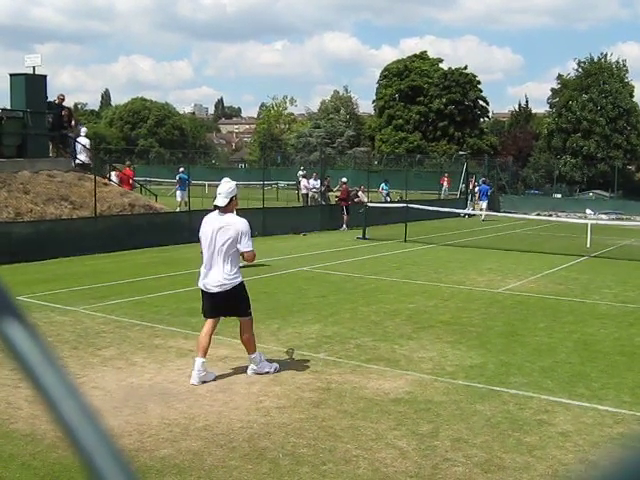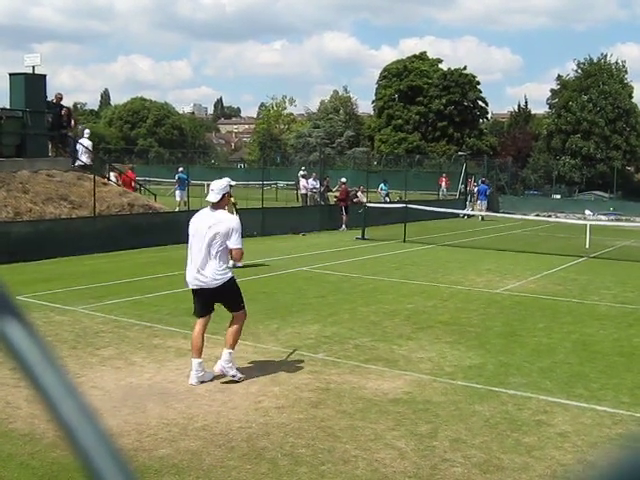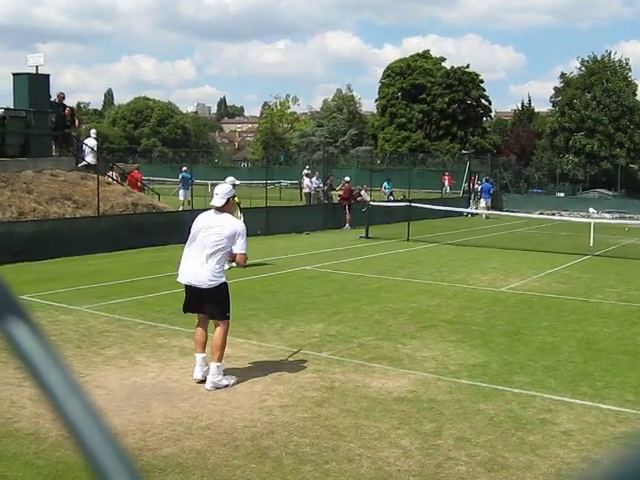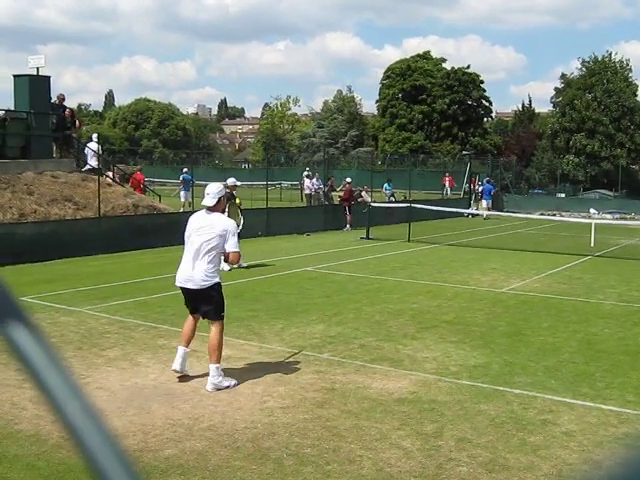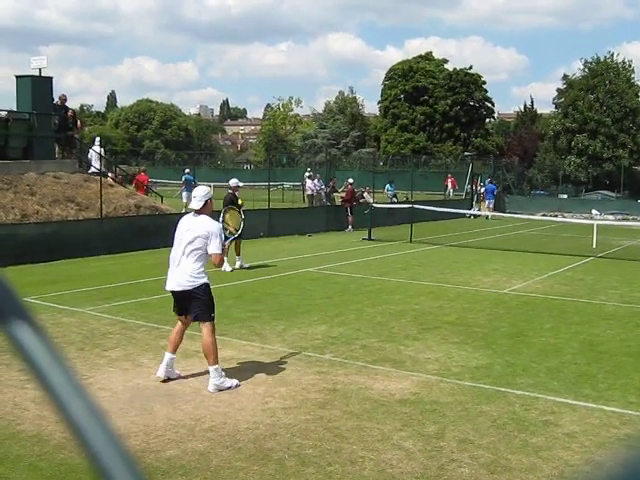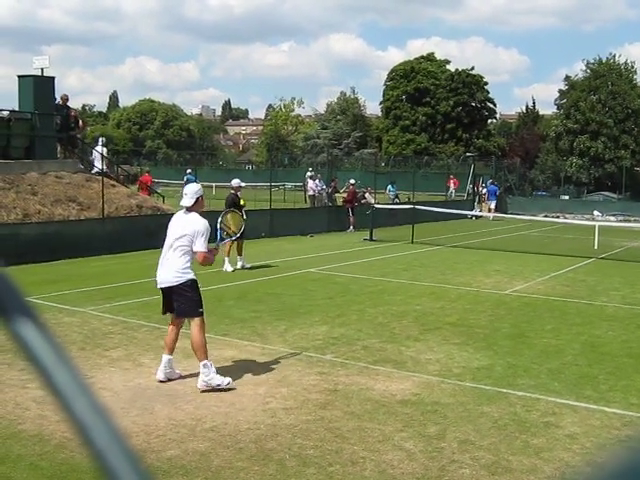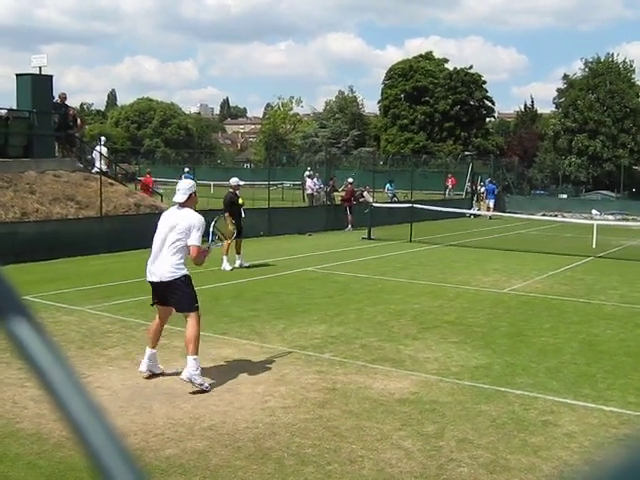
dt=0.2s
person 1, frame 1
left shoulder: (207, 220)
right shoulder: (240, 224)
right elbow: (249, 258)
left hip: (208, 281)
right hip: (230, 282)
left knee: (210, 324)
right knee: (245, 321)
left ankle: (199, 370)
right ankle: (257, 363)
person 1, frame 2
left shoulder: (197, 217)
right shoulder: (231, 221)
right elbow: (237, 255)
left hip: (195, 278)
right hip: (219, 278)
left knee: (201, 322)
right knee: (239, 315)
left ankle: (197, 371)
right ankle: (226, 362)
person 1, frame 3
left shoulder: (201, 218)
right shoulder: (237, 225)
right elbow: (241, 260)
left hip: (189, 277)
right hip: (212, 281)
left knee: (201, 320)
right knee: (222, 324)
left ankle: (201, 368)
right ankle: (215, 376)
person 1, frame 4
left shoulder: (194, 218)
right shoulder: (228, 224)
right elbow: (234, 259)
right wrist: (227, 255)
left hip: (185, 278)
right hip: (207, 281)
left knee: (194, 316)
right knee: (217, 325)
left ankle: (180, 360)
right ankle: (216, 377)
person 1, frame 5
left shoulder: (184, 221)
right shoulder: (212, 226)
right elbow: (216, 261)
right wrist: (221, 254)
left hip: (175, 281)
right hip: (193, 283)
left knee: (183, 321)
right knee: (207, 327)
left ankle: (166, 367)
right ankle: (217, 378)
person 1, frame 6
left shoulder: (176, 217)
right shoulder: (201, 223)
right elbow: (202, 259)
left wrist: (209, 252)
right wrist: (212, 257)
left hip: (164, 277)
right hip: (182, 278)
left knee: (176, 323)
right knee: (197, 322)
left ankle: (166, 368)
right ankle: (207, 374)
person 1, frame 7
left shoulder: (167, 214)
right shoulder: (196, 219)
right elbow: (195, 254)
left wrist: (201, 251)
right wrist: (205, 254)
left hip: (155, 271)
right hip: (174, 274)
left knee: (162, 316)
right knee: (193, 318)
left ankle: (149, 362)
right ankle: (191, 369)
